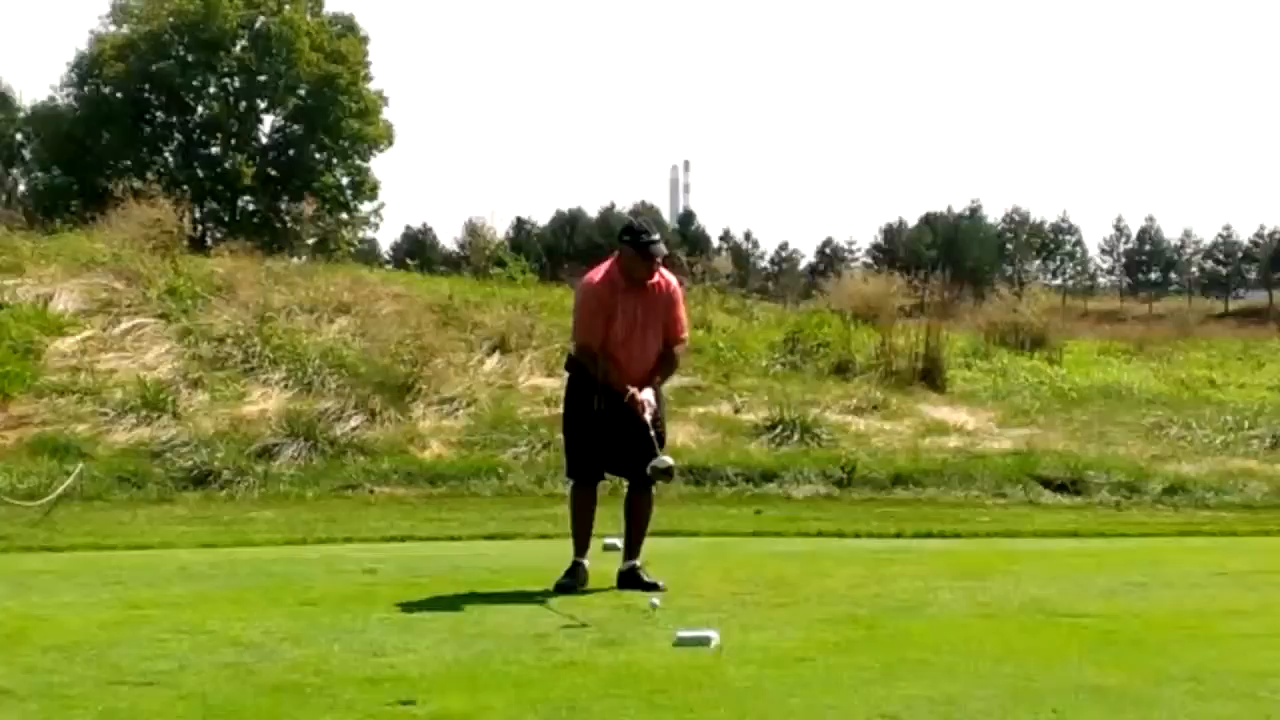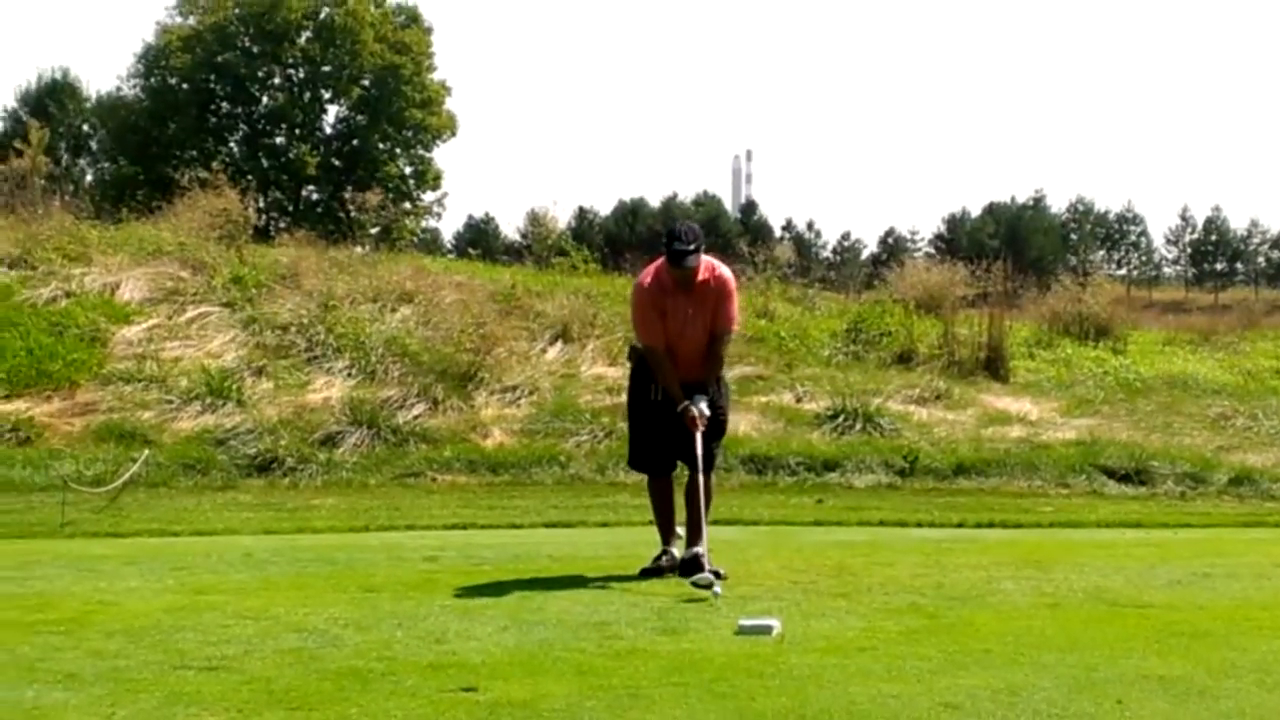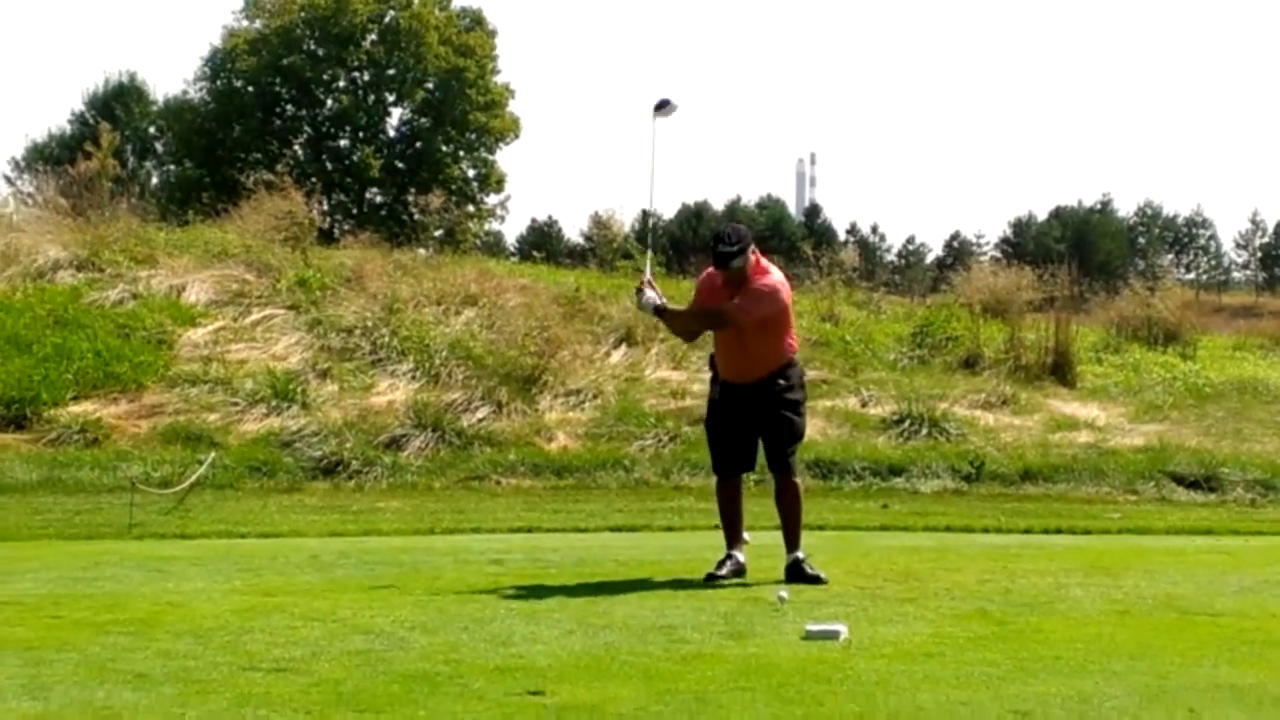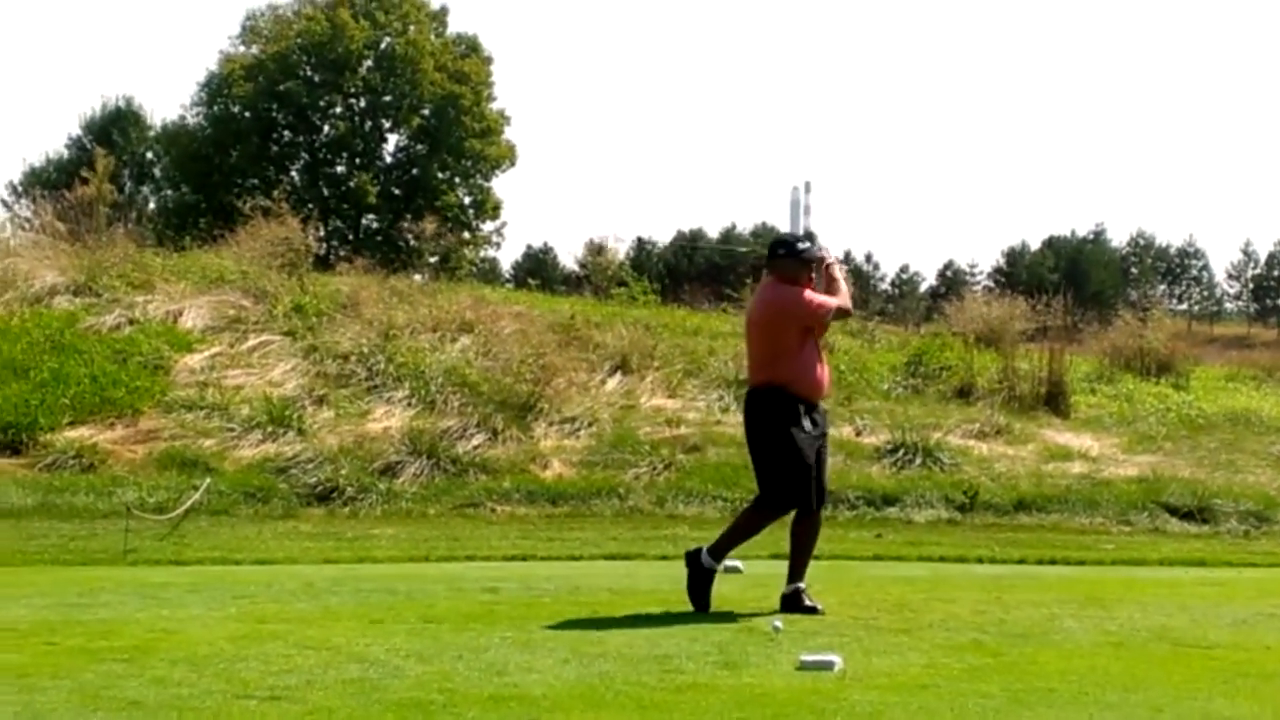
dt=1s
person 1, frame 1
left shoulder: (667, 286)
right shoulder: (594, 286)
left elbow: (675, 344)
right elbow: (587, 351)
left wrist: (652, 388)
right wrist: (624, 390)
left hip: (644, 393)
right hip: (595, 391)
left knee: (644, 480)
right knee: (585, 476)
left ankle: (631, 565)
right ankle: (579, 563)
person 1, frame 2
left shoulder: (722, 279)
right shoulder: (647, 287)
left elbow: (720, 342)
right elbow: (654, 353)
left wrist: (703, 396)
right wrist: (681, 404)
left hip: (705, 380)
right hip: (655, 382)
left knee: (702, 467)
right knee: (658, 468)
left ankle: (694, 551)
right ankle: (668, 549)
person 1, frame 3
left shoulder: (770, 286)
right shoulder: (709, 281)
left elbow: (714, 321)
right elbow: (689, 331)
left wrist: (658, 306)
right wrist: (659, 303)
left hip: (776, 383)
right hip: (729, 384)
left knee: (784, 468)
right knee: (727, 471)
left ankle: (795, 558)
right ankle: (734, 554)
person 1, frame 4
left shoulder: (785, 296)
right shoulder: (785, 298)
left elbow: (820, 325)
right elbow: (843, 307)
left wrist: (825, 274)
right wrist: (835, 271)
left hip: (801, 411)
right hip: (779, 410)
left knee: (812, 504)
right knee: (778, 499)
left ankle: (795, 589)
right ankle: (707, 558)
